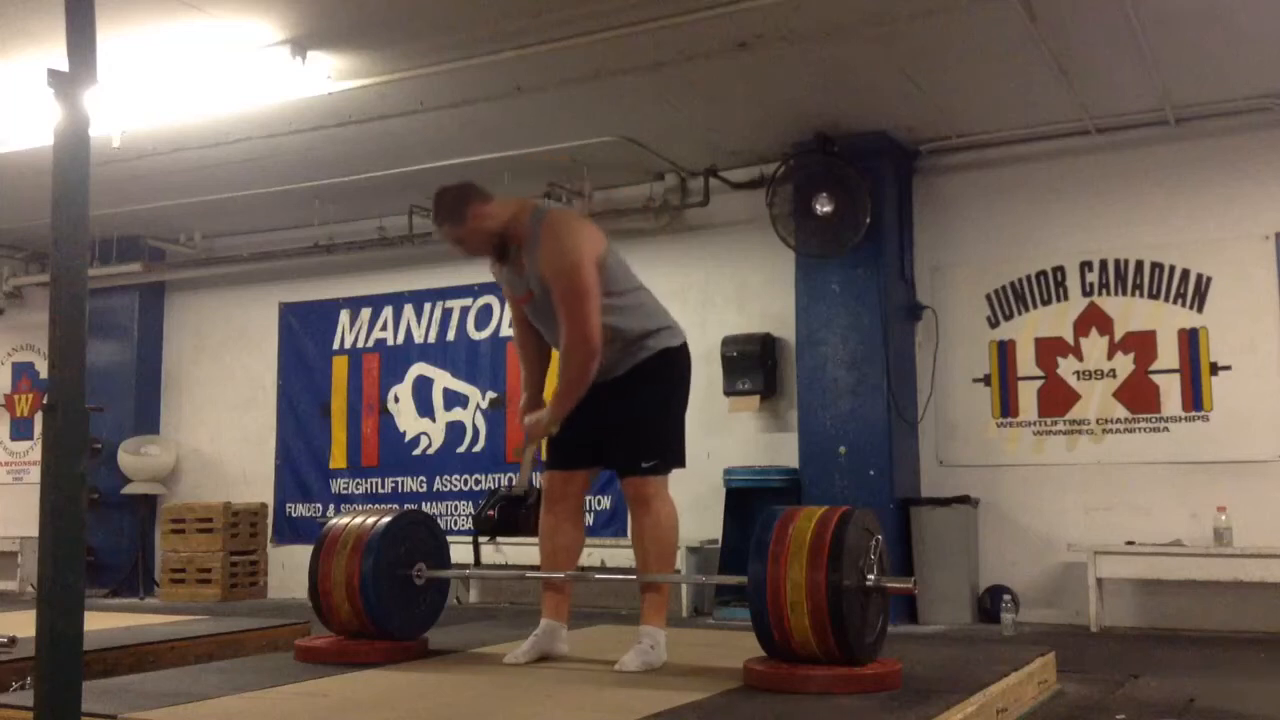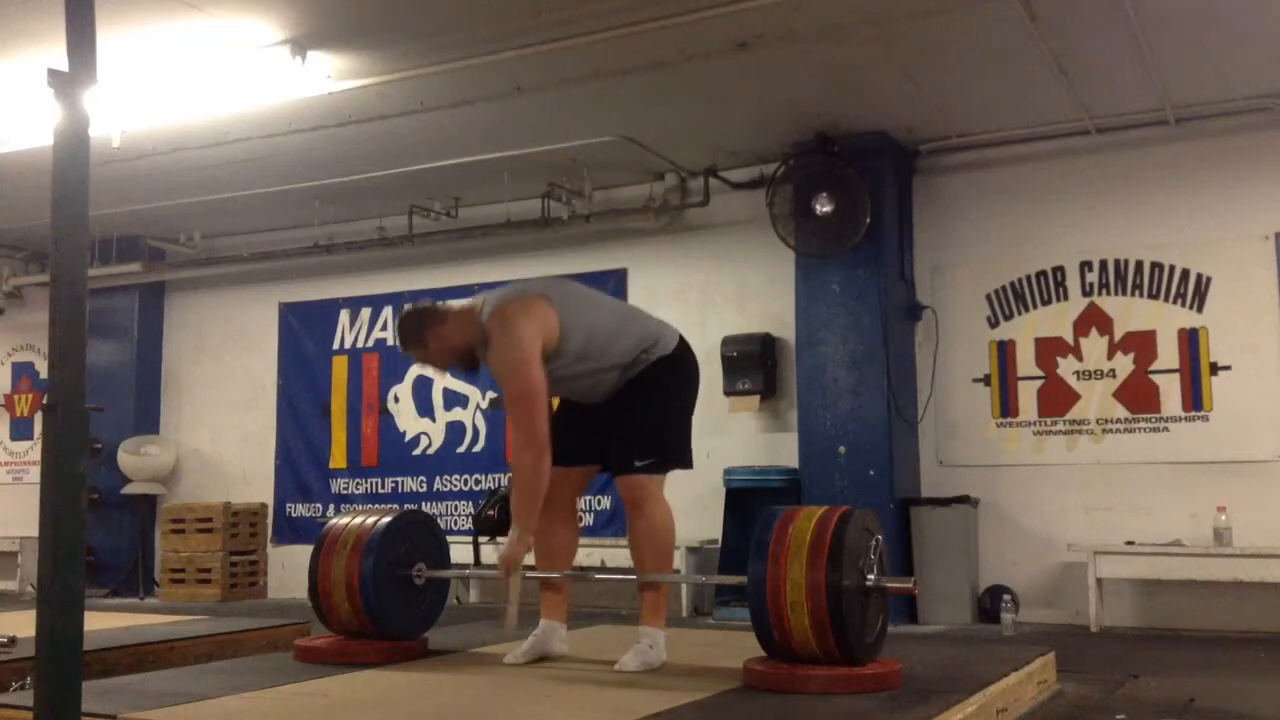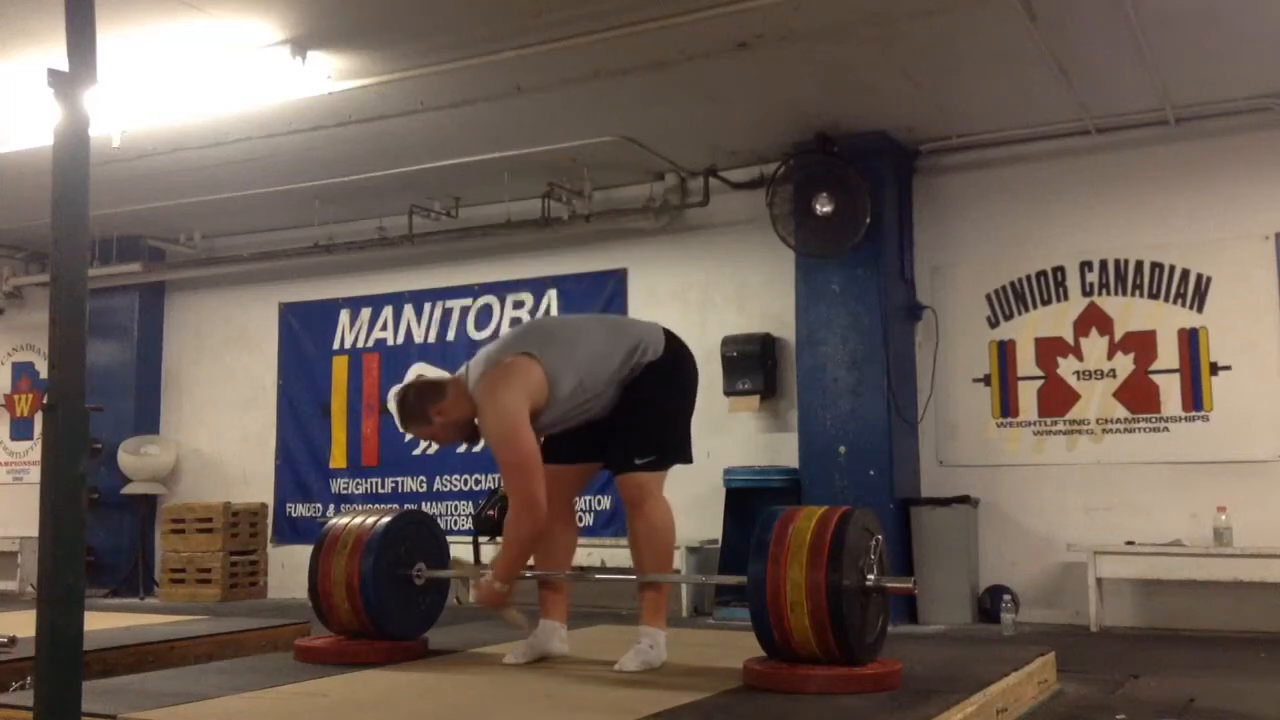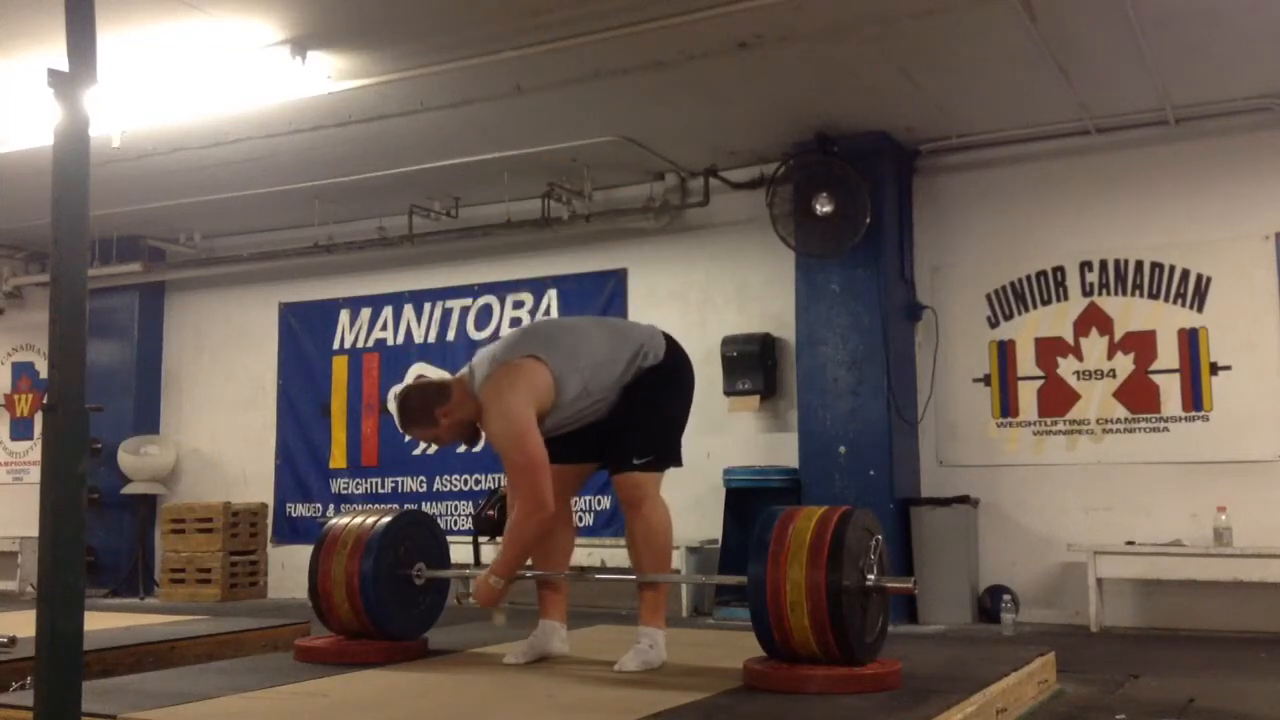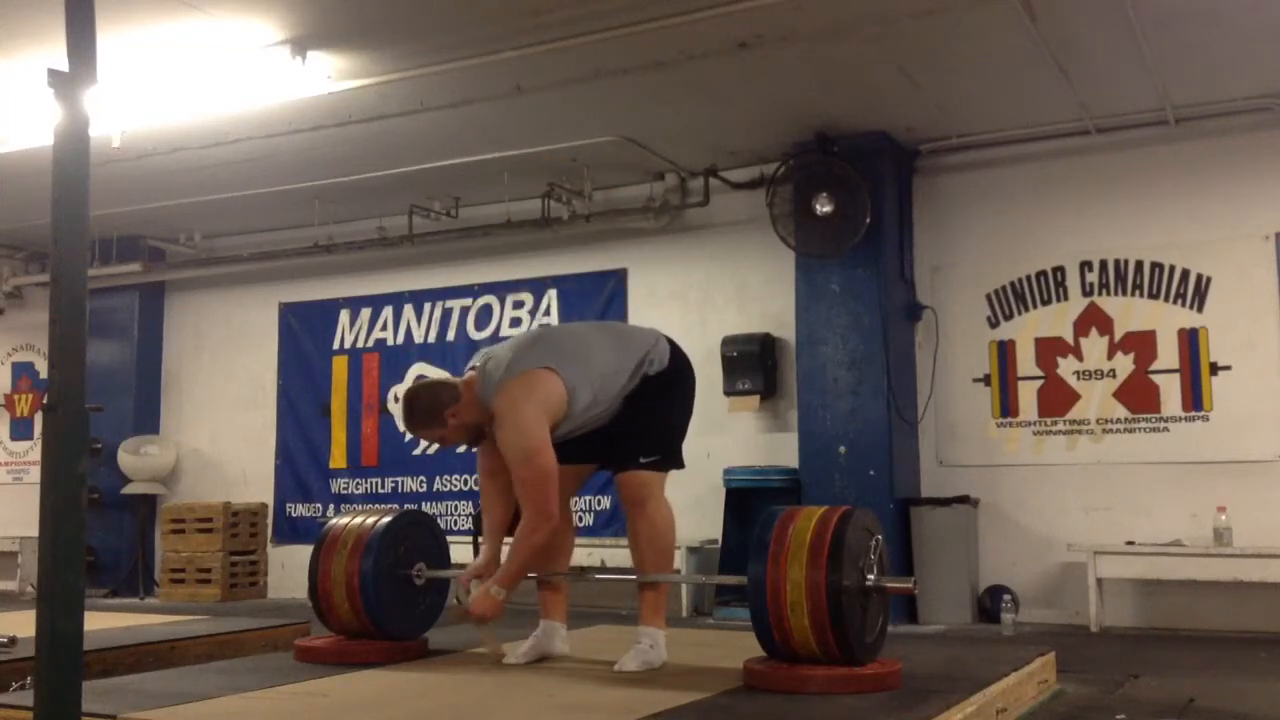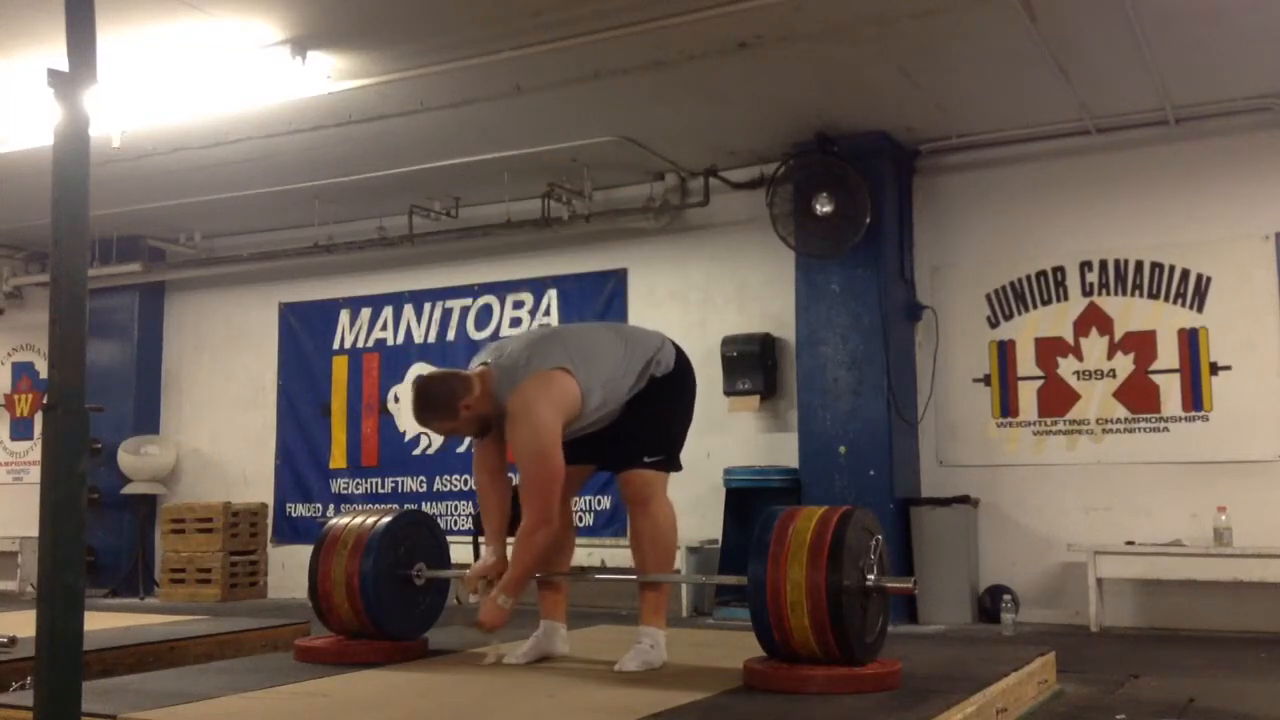
dt=0.4s
person 1, frame 1
left shoulder: (559, 238)
right shoulder: (502, 254)
left elbow: (584, 339)
right elbow: (526, 325)
left wrist: (553, 415)
right wrist: (532, 389)
left hip: (651, 360)
right hip: (590, 374)
left knee: (644, 489)
right knee: (559, 492)
left ankle: (653, 634)
right ankle: (552, 628)
person 1, frame 2
left shoulder: (508, 331)
right shoulder: (485, 328)
left elbow: (535, 442)
left wrist: (520, 536)
right wrist: (522, 478)
left hip: (656, 367)
right hip: (600, 385)
left knee: (638, 490)
right knee: (553, 491)
left ankle: (652, 636)
right ankle: (551, 628)
person 1, frame 3
left shoulder: (496, 402)
right shoulder: (479, 382)
left elbow: (528, 507)
left wrist: (499, 580)
right wrist: (508, 565)
left hip: (656, 367)
right hip: (604, 388)
left knee: (637, 489)
right knee: (551, 491)
left ankle: (652, 635)
right ankle: (551, 629)
person 1, frame 4
left shoulder: (501, 404)
right shoulder: (479, 383)
left elbow: (538, 507)
right elbow: (528, 491)
left wrist: (496, 577)
right wrist: (509, 560)
left hip: (654, 371)
right hip: (601, 389)
left knee: (635, 489)
right knee: (550, 489)
left ankle: (652, 635)
right ankle: (551, 629)
person 1, frame 5
left shoulder: (516, 411)
right shoulder: (476, 384)
left elbow: (542, 517)
right elbow: (494, 476)
left wrist: (497, 589)
right wrist: (489, 552)
left hip: (655, 375)
right hip: (603, 386)
left knee: (638, 490)
right knee: (546, 493)
left ankle: (652, 635)
right ankle: (551, 630)
person 1, frame 6
left shoulder: (530, 407)
right shoulder: (479, 381)
left elbow: (542, 519)
right elbow: (490, 473)
left wrist: (504, 597)
right wrist: (494, 551)
left hip: (658, 377)
right hip: (603, 391)
left knee: (641, 488)
right knee: (547, 492)
left ankle: (652, 635)
right ankle: (552, 630)
